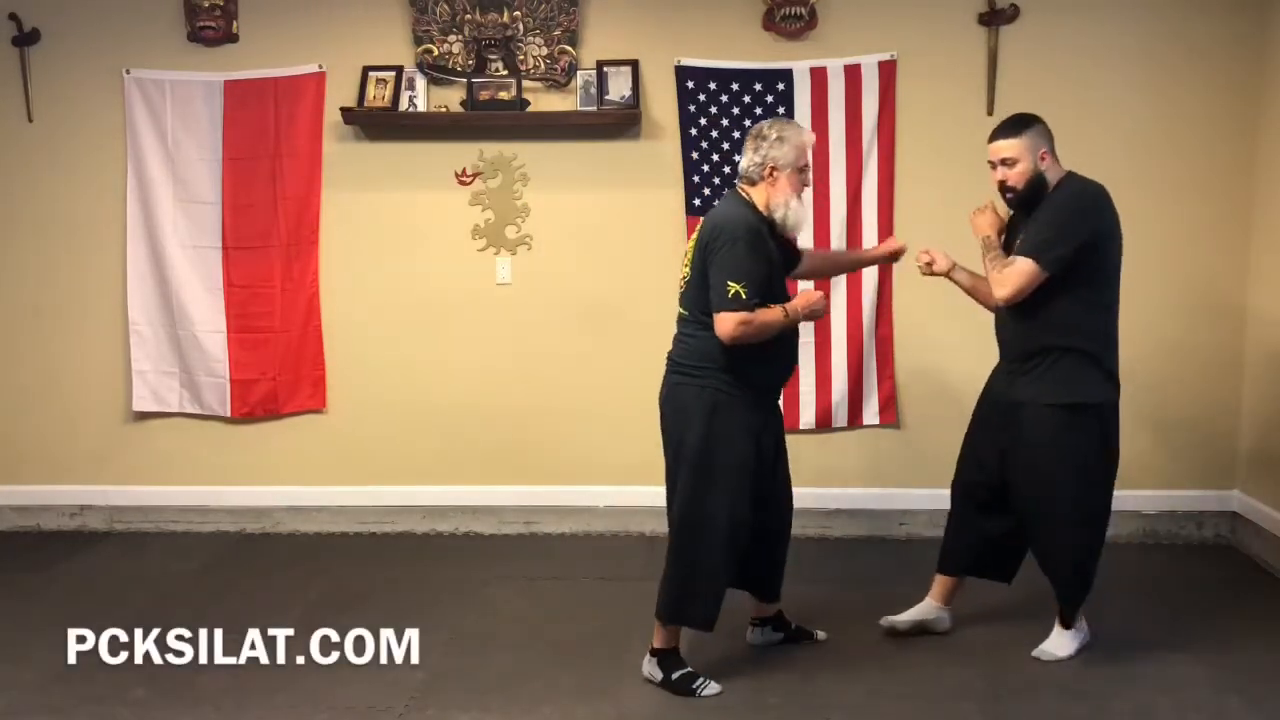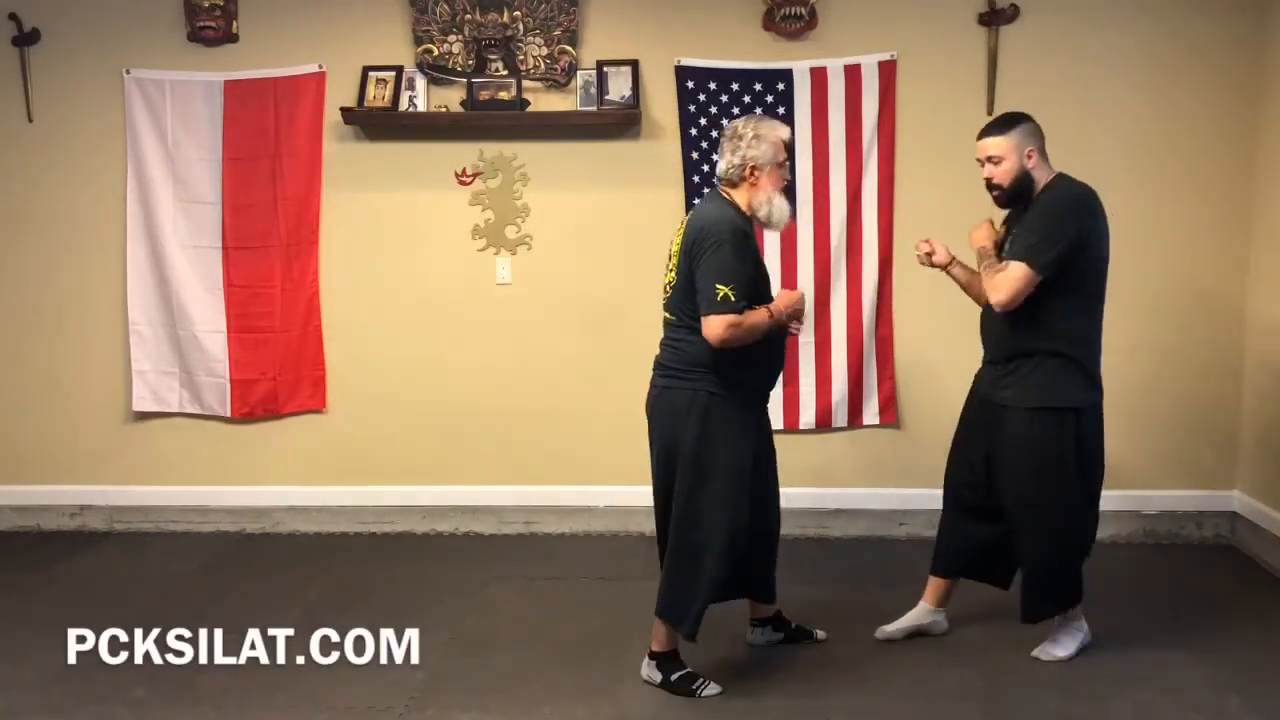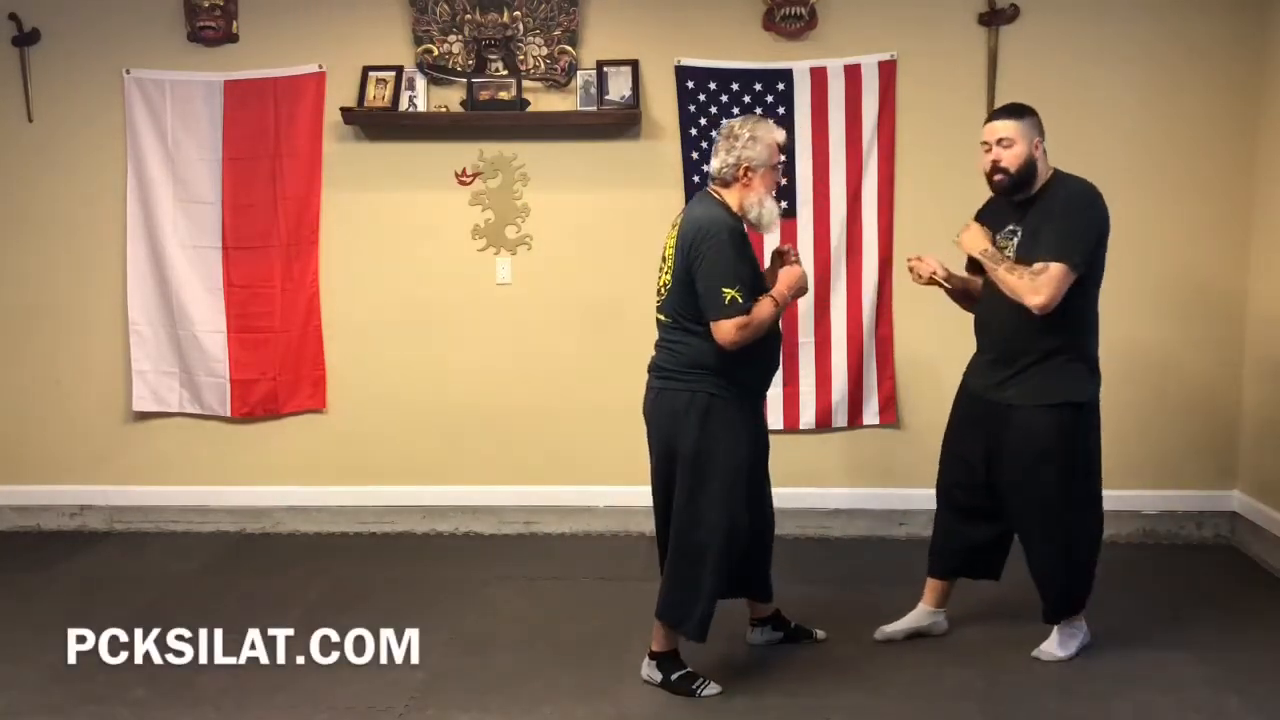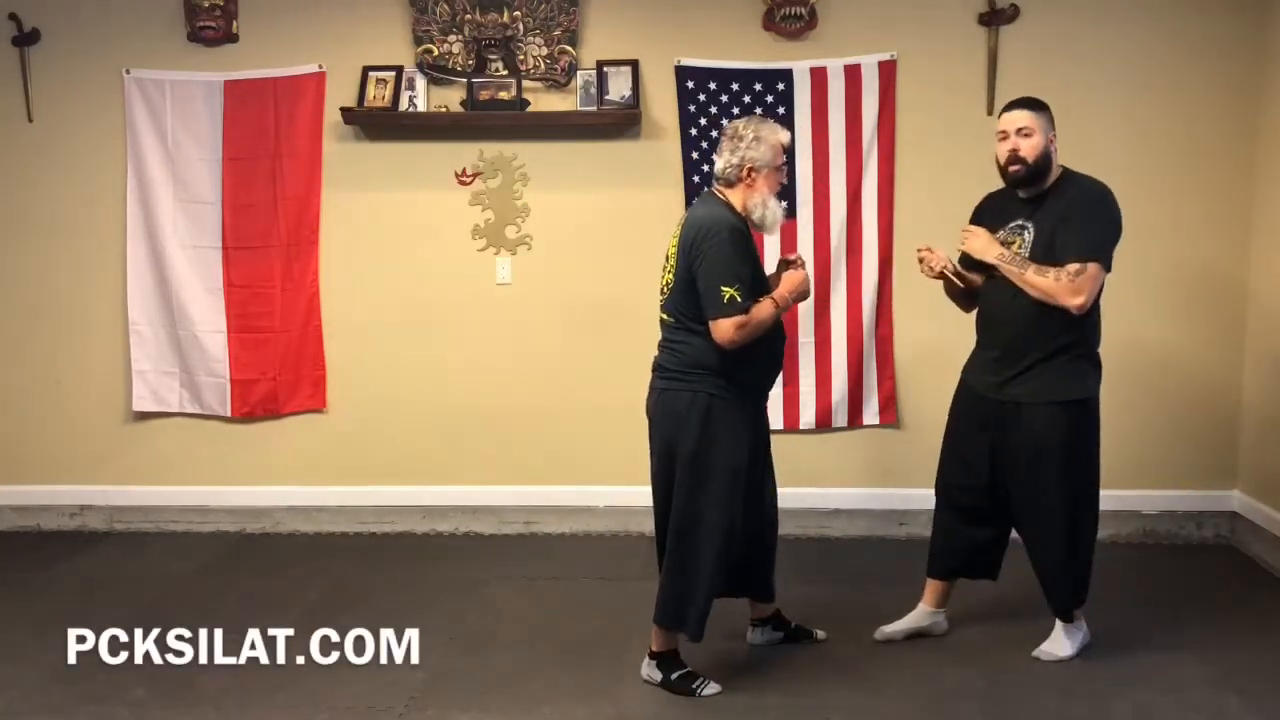
dt=0.3s
person 1, frame 1
left shoulder: (755, 221)
right shoulder: (737, 227)
left elbow: (798, 262)
right elbow: (733, 326)
left wrist: (874, 255)
right wrist: (798, 311)
left hip: (743, 396)
right hip: (710, 398)
left knee: (768, 507)
right knee: (704, 521)
left ankle: (766, 618)
right ankle: (662, 653)
person 1, frame 2
left shoulder: (723, 217)
right shoulder: (723, 229)
right elbow: (720, 330)
left wrist: (775, 310)
right wrist: (778, 311)
left hip: (727, 398)
right hip: (699, 402)
left knee: (755, 510)
right knee: (700, 525)
left ankle: (766, 619)
right ankle: (661, 654)
person 1, frame 3
left shoulder: (711, 214)
right shoulder: (716, 229)
right elbow: (732, 331)
left wrist: (767, 278)
right wrist: (783, 293)
left hip: (719, 397)
right hip: (698, 401)
left knee: (749, 510)
right knee: (700, 523)
left ankle: (764, 618)
right ankle: (662, 655)
person 1, frame 4
left shoulder: (719, 216)
right shoulder: (719, 229)
right elbow: (729, 330)
left wrist: (771, 282)
right wrist: (784, 296)
left hip: (725, 397)
right hip: (701, 401)
left knee: (753, 509)
right knee: (698, 523)
left ankle: (765, 619)
right ankle: (661, 654)
person 2, frame 1
left shoulder: (1078, 202)
right shoulder: (1035, 211)
left elbow: (1008, 288)
left wrist: (989, 238)
right wrist: (952, 271)
left hip: (1068, 393)
right hip: (1015, 383)
left knee: (1063, 511)
right knee: (976, 493)
left ankle: (1072, 621)
right ankle: (937, 605)
person 2, frame 2
left shoulder: (1067, 204)
right shoulder: (1028, 210)
left elbow: (1004, 294)
left wrist: (985, 249)
right wrist: (950, 264)
left hip: (1051, 395)
right hip: (1000, 385)
left knee: (1048, 515)
right knee: (967, 496)
left ankle: (1070, 620)
right ankle: (932, 608)
person 2, frame 3
left shoulder: (1076, 201)
right shoulder: (994, 210)
left elbow: (1040, 294)
left wrist: (984, 251)
right wrist: (947, 280)
left hip: (1052, 392)
right hip: (986, 383)
left knee: (1053, 512)
right knee: (960, 495)
left ankle: (1070, 621)
right ankle: (932, 609)
person 2, frame 4
left shoulder: (1088, 200)
right shoulder: (992, 207)
left elbow: (1077, 295)
left wrist: (998, 255)
right wrist: (949, 274)
left hip: (1055, 392)
right hip: (984, 382)
left knee: (1054, 511)
right knee: (959, 495)
left ankle: (1070, 621)
right ankle: (931, 609)
